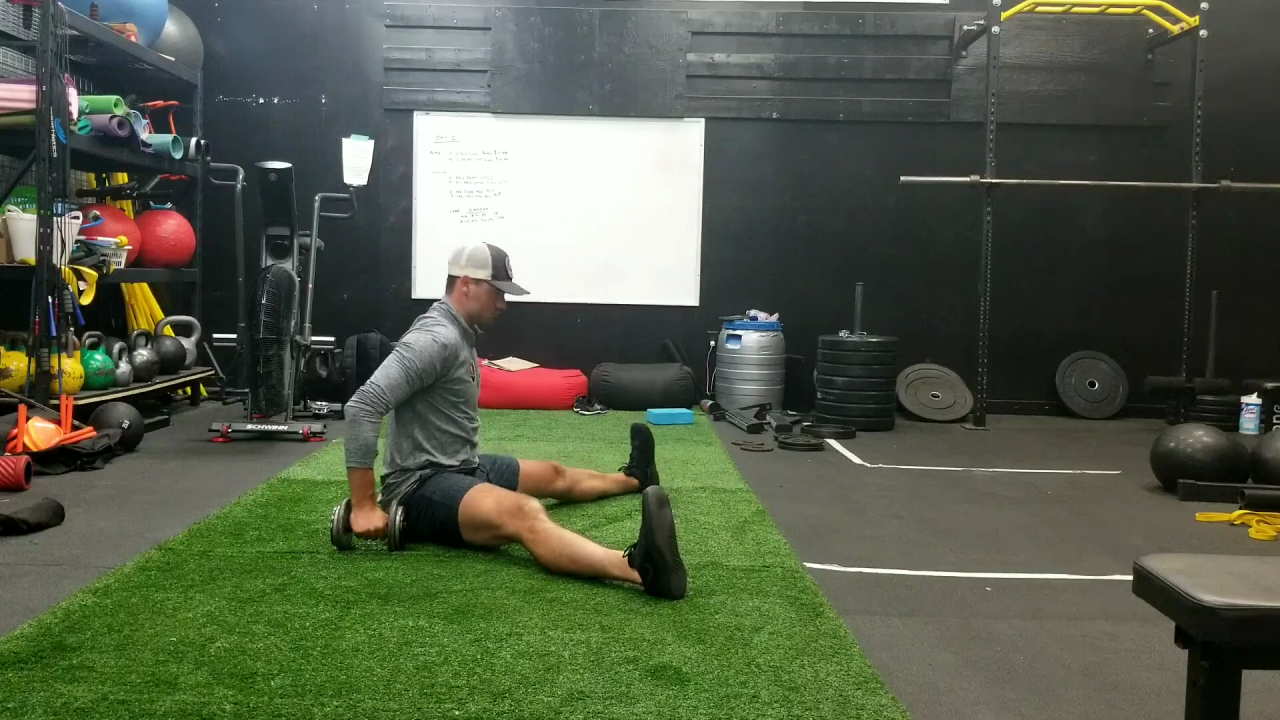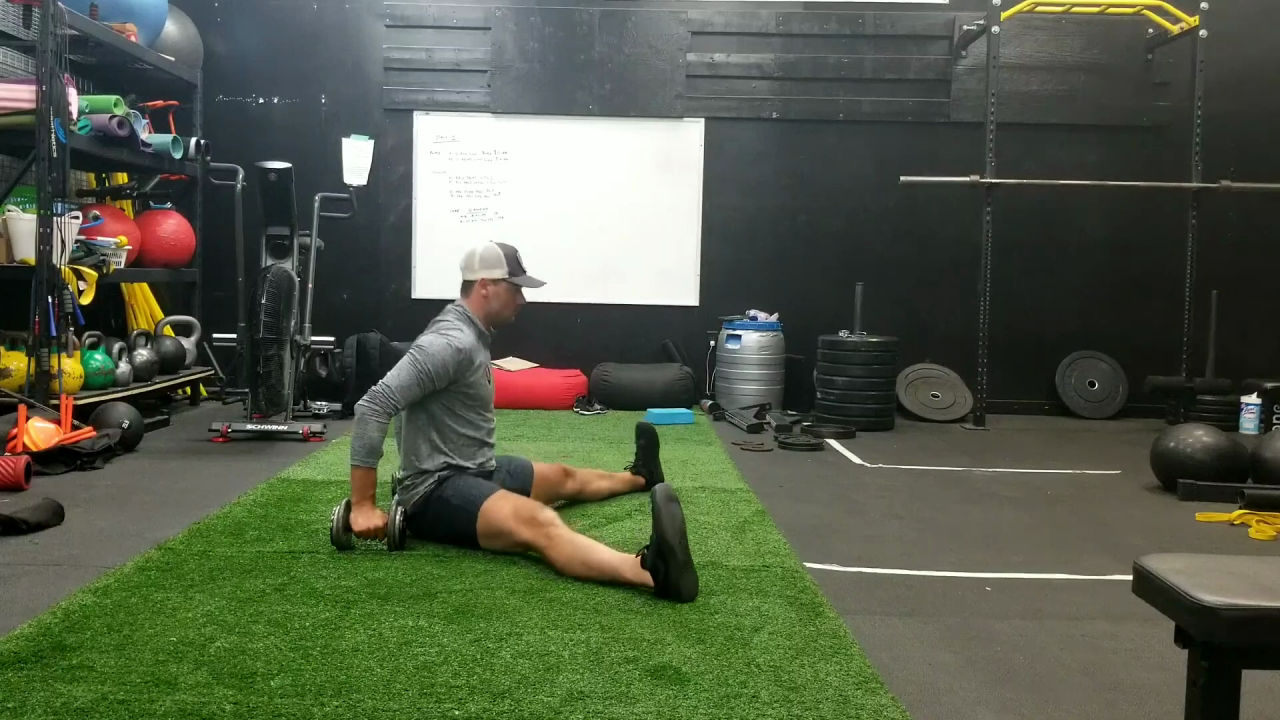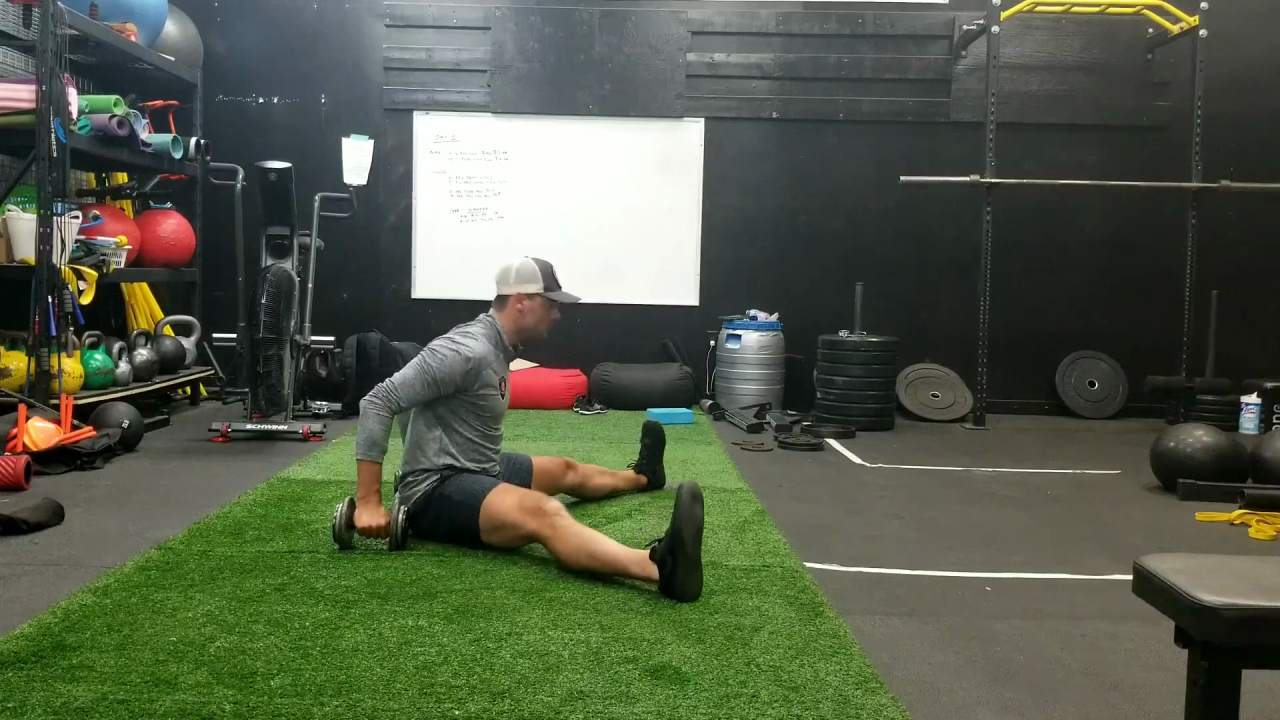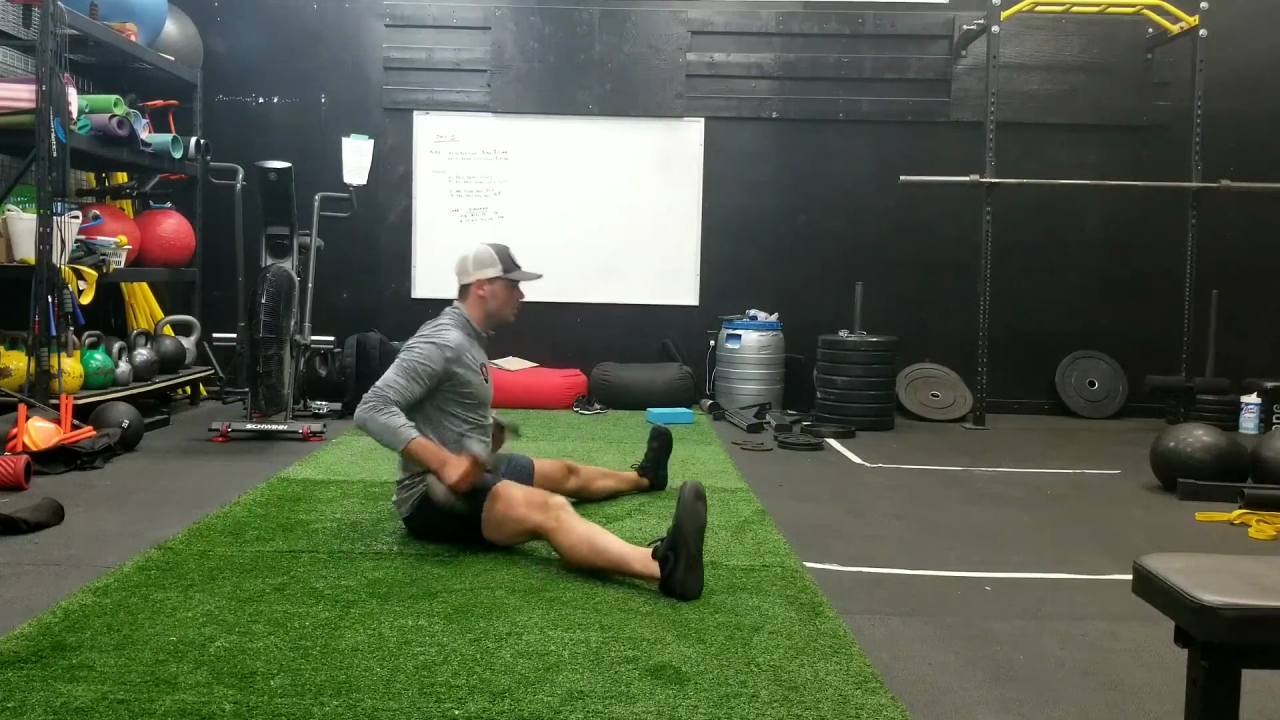
dt=0.3s
person 1, frame 1
left shoulder: (457, 334)
right shoulder: (434, 340)
right elbow: (362, 408)
right wrist: (364, 506)
right hip: (423, 490)
left knee: (553, 477)
right knee: (524, 515)
left ankle: (634, 479)
right ankle: (638, 568)
person 1, frame 2
left shoulder: (471, 336)
right shoulder: (450, 342)
right elbow: (372, 407)
right wrist: (363, 506)
left hip: (472, 473)
right hip: (436, 491)
left knee: (563, 478)
right knee: (539, 524)
left ankle: (639, 477)
right ankle: (652, 570)
person 1, frame 3
left shoulder: (496, 348)
right shoulder: (467, 351)
right elbow: (376, 402)
right wrist: (369, 501)
right hip: (437, 491)
left knee: (564, 470)
right knee: (543, 514)
left ankle: (642, 476)
right ankle: (660, 566)
person 1, frame 4
left shoulder: (470, 338)
right shoulder: (442, 343)
right elbow: (371, 410)
right wrist: (443, 462)
left hip: (464, 474)
right hip: (439, 494)
left knee: (566, 473)
right knee: (548, 509)
left ankle: (643, 477)
right ankle: (664, 565)
